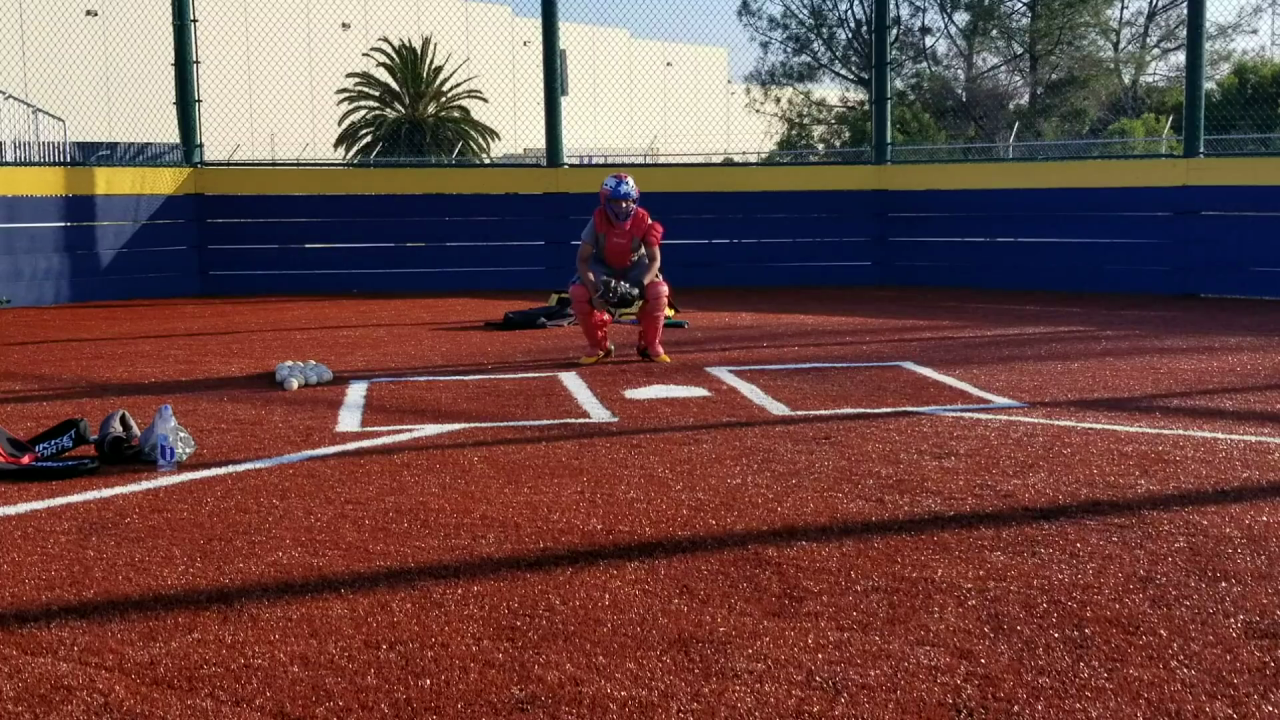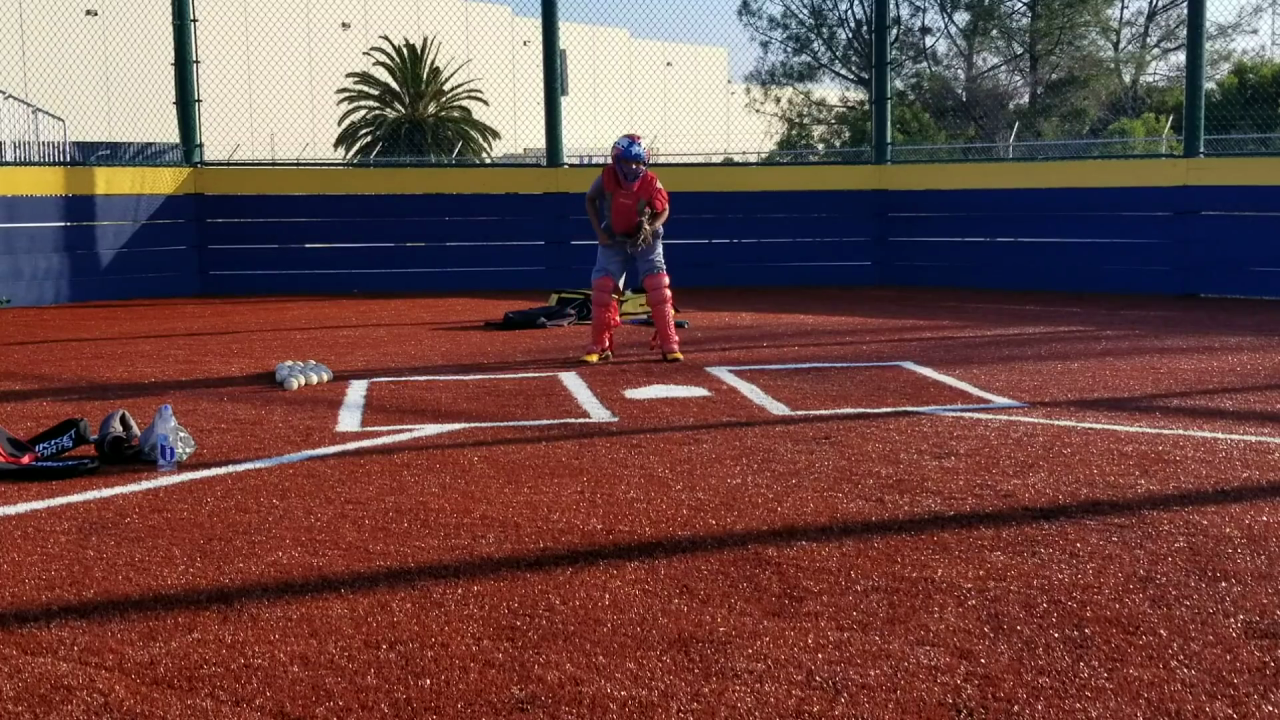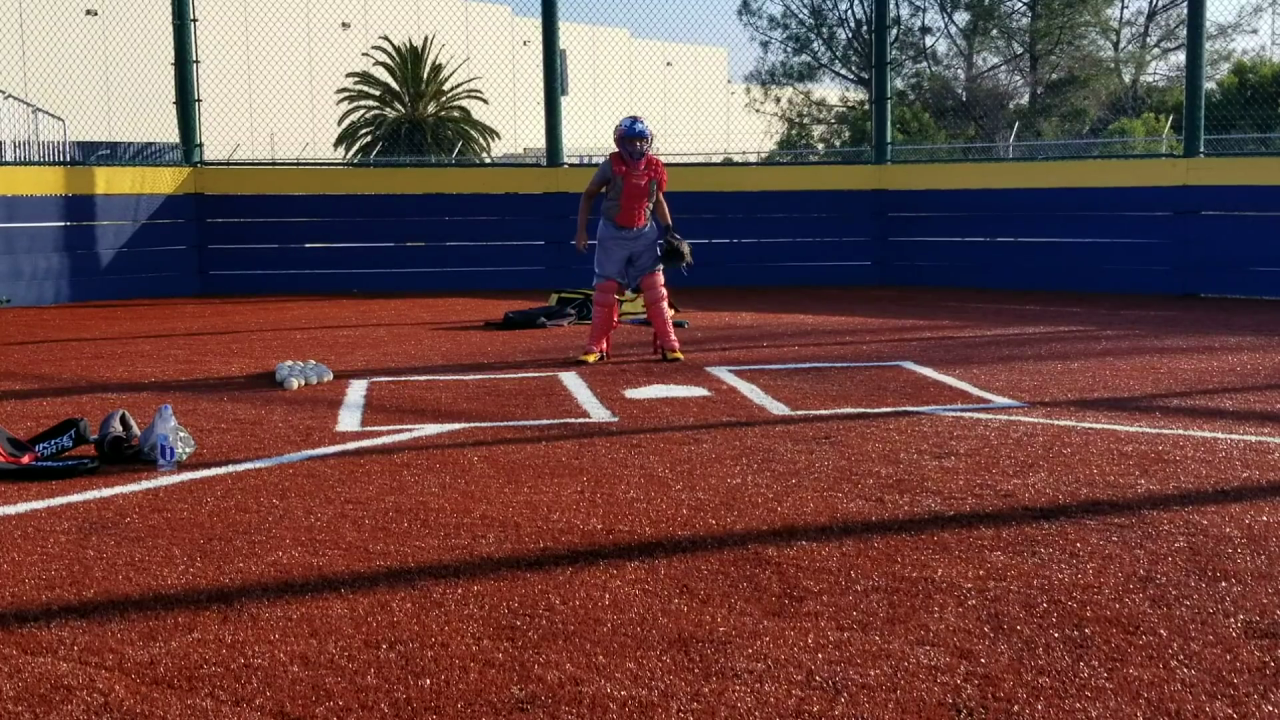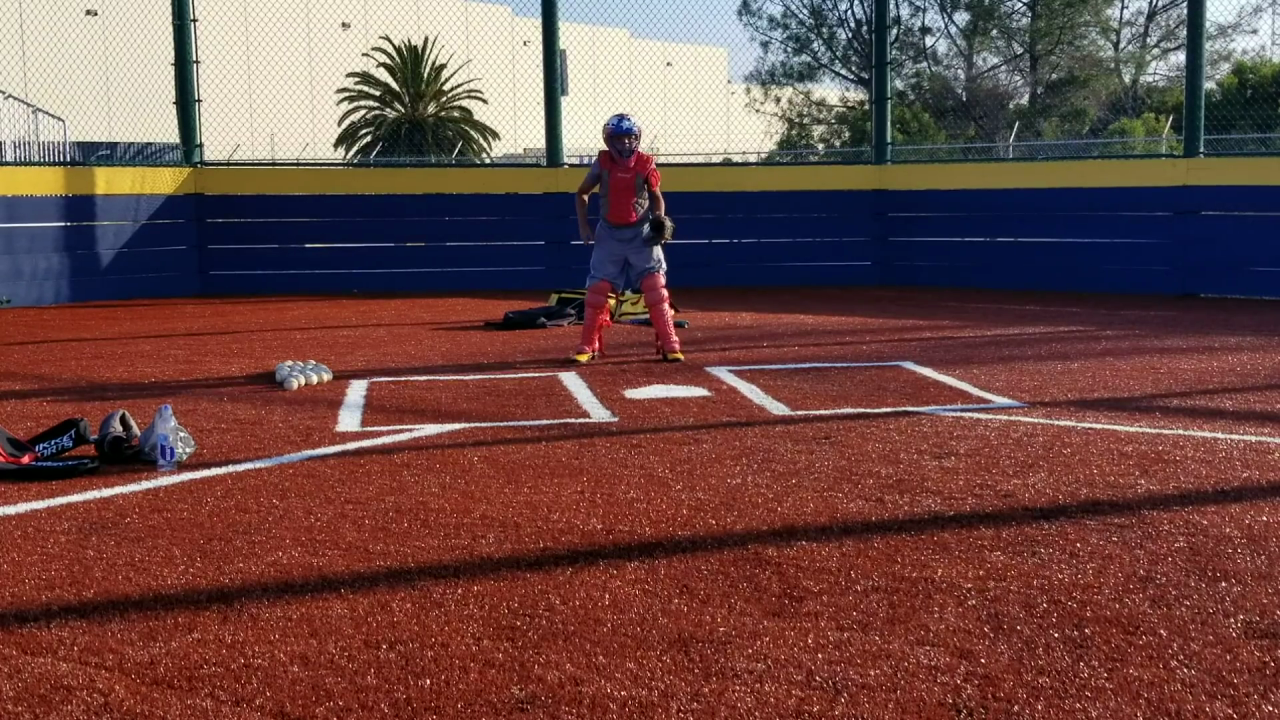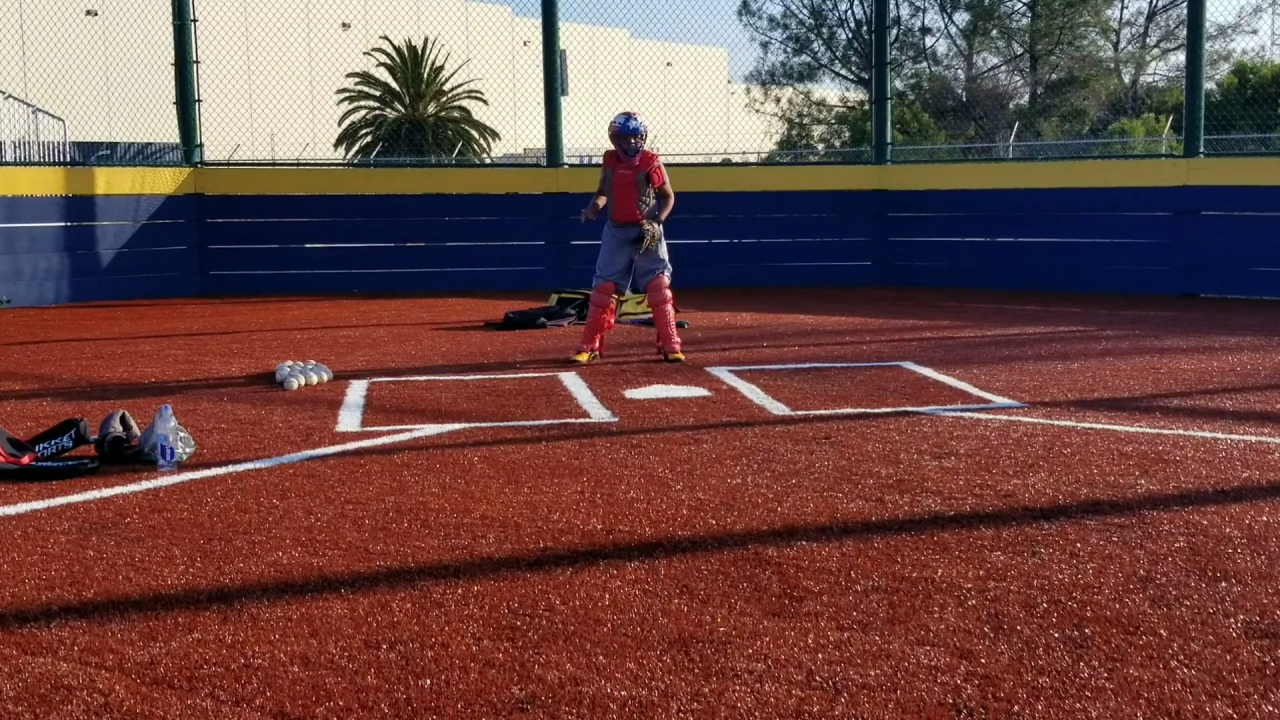
dt=0.7s
person 1, frame 1
left shoulder: (643, 221)
right shoulder: (598, 221)
left elbow: (655, 259)
right elbow: (582, 260)
left wrist: (639, 286)
right wrist: (593, 291)
left hip: (636, 266)
right hip: (603, 267)
left knee: (658, 292)
right knee: (579, 293)
left ankle: (651, 347)
right ankle: (598, 347)
person 1, frame 2
left shoulder: (651, 184)
right shoulder: (606, 177)
left elbow: (663, 212)
right elbow: (590, 200)
left wrist: (650, 228)
right wrist: (599, 230)
left hip: (646, 238)
right hip: (614, 238)
left knee: (658, 287)
right knee: (603, 288)
left ankle: (669, 346)
right ankle: (599, 347)
person 1, frame 3
left shoulder: (655, 168)
right shoulder: (611, 165)
left elbow: (658, 201)
right elbow: (589, 195)
left wrist: (670, 231)
right wrist: (581, 229)
left hip: (644, 233)
right hip: (613, 233)
left knee: (654, 288)
right knee: (605, 289)
left ankle: (668, 345)
right ankle: (596, 348)
person 1, frame 4
left shoulder: (646, 165)
right shoulder: (602, 162)
left elbow: (656, 197)
right elbow: (583, 191)
right wrist: (583, 223)
left hip: (641, 233)
right hip: (609, 233)
left knee: (656, 288)
right knee: (598, 289)
left ankle: (669, 345)
right ankle: (588, 347)
person 1, frame 5
left shoulder: (651, 162)
right shoulder: (609, 161)
left elbow: (668, 196)
right elbow: (602, 192)
left wrist: (657, 221)
right wrist: (592, 208)
left hip: (646, 232)
right hip: (616, 232)
left knee: (659, 288)
right knee: (603, 289)
left ankle: (671, 346)
right ankle: (588, 347)
